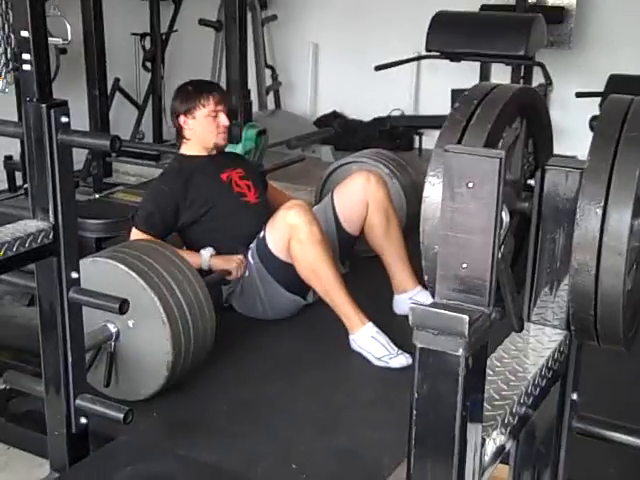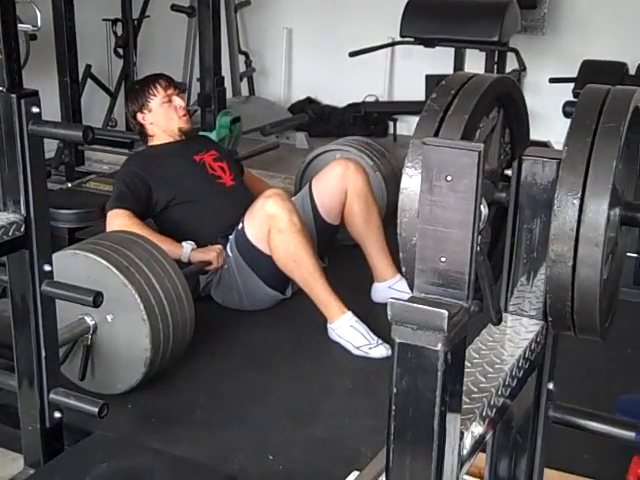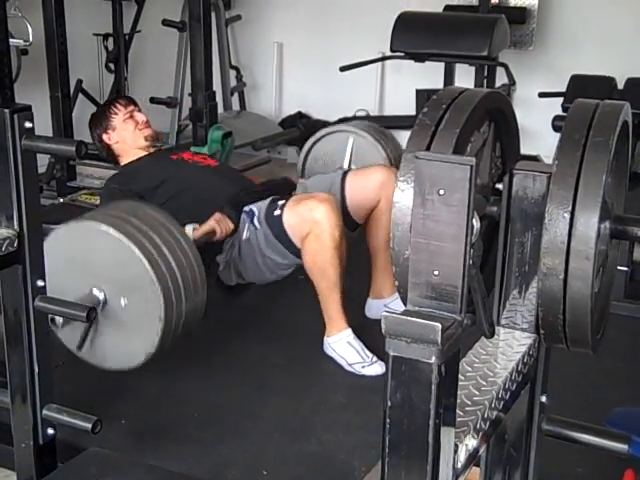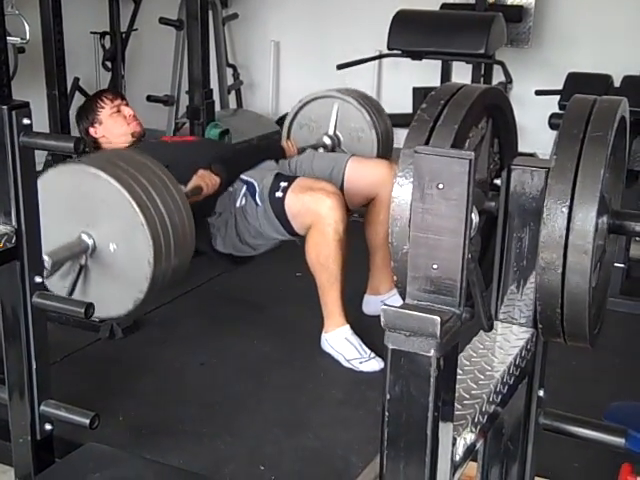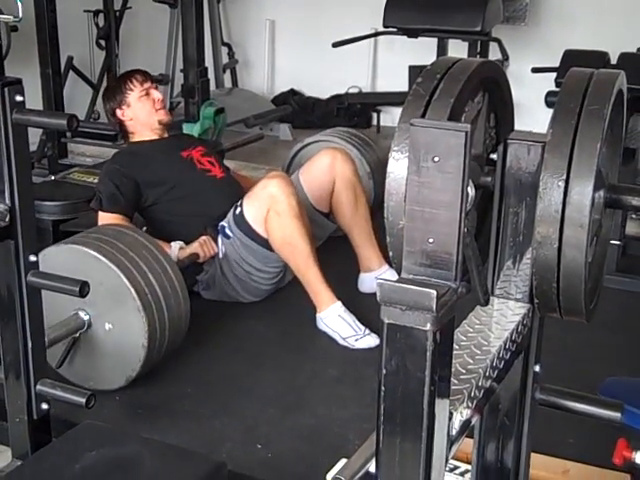
dt=1s
person 1, frame 1
left shoulder: (234, 161)
right shoulder: (171, 183)
left wrist: (313, 221)
right wrist: (208, 260)
left hip: (295, 256)
right hip: (251, 280)
left knee: (365, 184)
right knee: (295, 215)
left ankle: (408, 293)
right ankle: (360, 330)
person 1, frame 2
left shoulder: (203, 144)
right shoulder: (141, 167)
left elbow: (244, 178)
right elbow: (118, 227)
left wrist: (295, 209)
right wrist: (188, 252)
left hip: (278, 242)
right hip: (229, 269)
left knee: (344, 171)
right knee: (273, 204)
left ankle: (388, 282)
right ankle: (340, 320)
person 1, frame 3
left shoulder: (179, 155)
right shoulder: (122, 185)
left wrist: (291, 183)
right wrist: (192, 231)
right hip: (243, 234)
left knee: (384, 180)
right knee: (321, 212)
left ankle: (383, 298)
right ankle: (337, 335)
person 1, frame 4
left shoulder: (163, 146)
left wrist: (280, 149)
right wrist: (188, 189)
right hip: (235, 202)
left knee: (384, 175)
right knee: (326, 204)
left ankle: (381, 293)
right ankle: (335, 331)
person 1, frame 5
left shoulder: (191, 142)
right shoulder: (123, 167)
left wrist: (289, 195)
right wrist: (177, 251)
left hip: (274, 244)
right hip: (222, 260)
left knee: (333, 161)
right knee: (275, 188)
left ankle: (375, 272)
right ankle: (329, 310)
